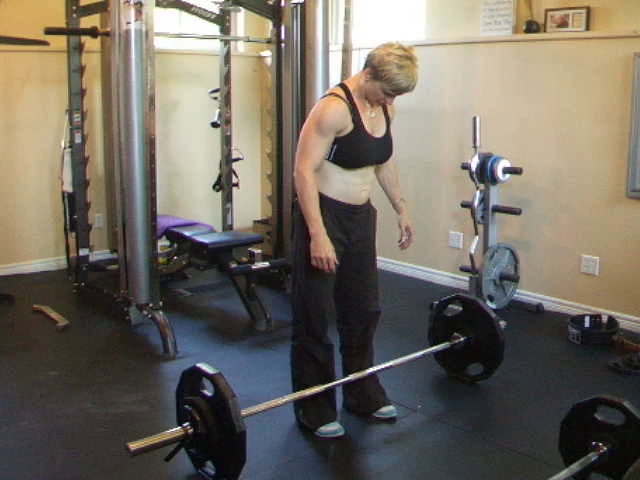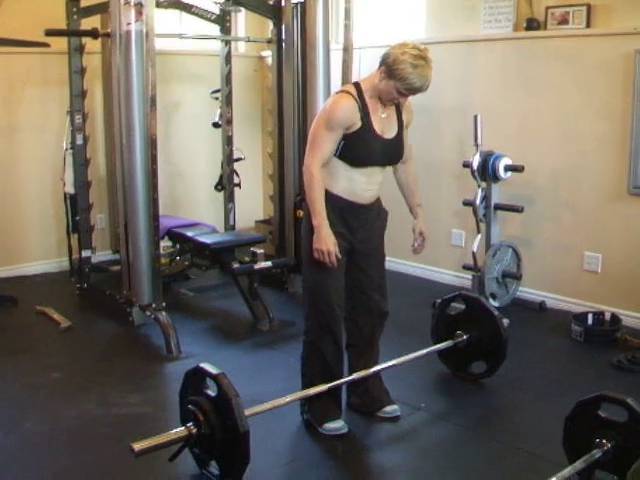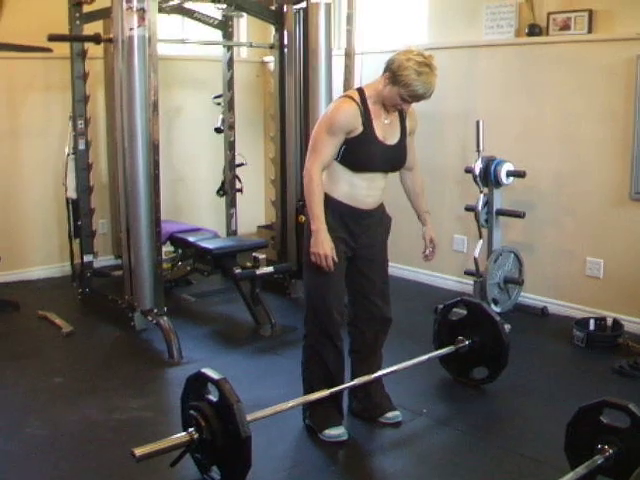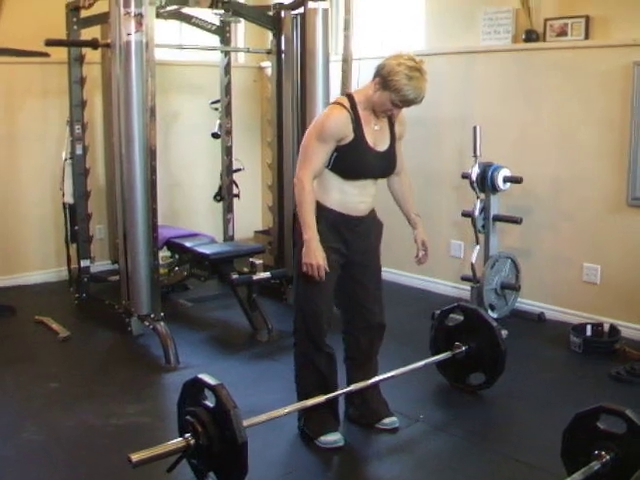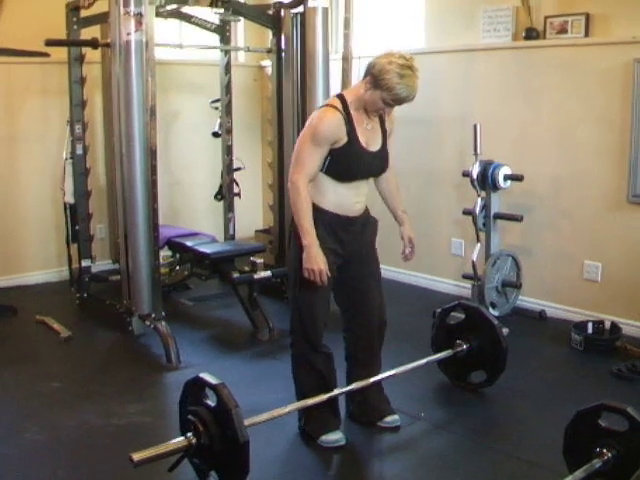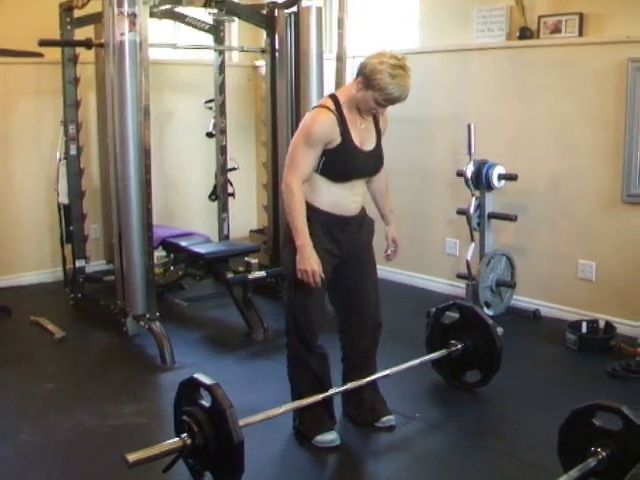
dt=0.2s
person 1, frame 1
left shoulder: (385, 107)
right shoulder: (334, 108)
right elbow: (303, 172)
left wrist: (401, 209)
right wrist: (318, 235)
left hip: (360, 218)
right hip: (324, 216)
left knee: (364, 310)
right knee: (315, 316)
left ankle: (363, 394)
right ankle: (314, 408)
person 1, frame 2
left shoulder: (402, 111)
right shoulder: (344, 105)
left elbow: (404, 163)
right elbow: (312, 166)
left wrist: (417, 214)
right wrist: (320, 227)
left hip: (370, 217)
right hip: (331, 215)
left knee: (371, 308)
right knee: (325, 313)
left ankle: (366, 392)
right ankle: (320, 406)
person 1, frame 3
left shoulder: (406, 118)
right shoulder: (347, 110)
left elbow: (410, 170)
right elbow: (312, 169)
left wrist: (425, 221)
right wrist: (319, 230)
left hip: (373, 222)
right hip: (332, 219)
left knee: (374, 314)
right knee: (325, 317)
left ankle: (368, 398)
right ankle: (322, 411)
person 1, frame 4
left shoulder: (394, 123)
right shoulder: (337, 117)
left elbow: (397, 175)
right elbow: (303, 178)
left wrist: (416, 224)
right wrist: (310, 241)
left hip: (364, 229)
right hip: (325, 227)
left knee: (369, 321)
right knee: (315, 326)
left ankle: (366, 404)
right ankle: (317, 418)
person 1, frame 5
left shoulder: (383, 119)
right shoulder: (329, 119)
right elbow: (298, 182)
left wrist: (403, 221)
right wrist: (310, 245)
left hip: (359, 229)
right hip: (320, 229)
left knee: (370, 318)
right knee: (311, 327)
left ankle: (368, 403)
right ankle: (317, 418)
person 1, frame 6
left shoulder: (377, 119)
right shoulder: (323, 120)
right elbow: (292, 183)
left wrist: (389, 221)
right wrist: (304, 247)
left hip: (357, 229)
right hip: (317, 229)
left knee: (365, 320)
right knee: (307, 326)
left ankle: (364, 404)
right ankle: (313, 417)
